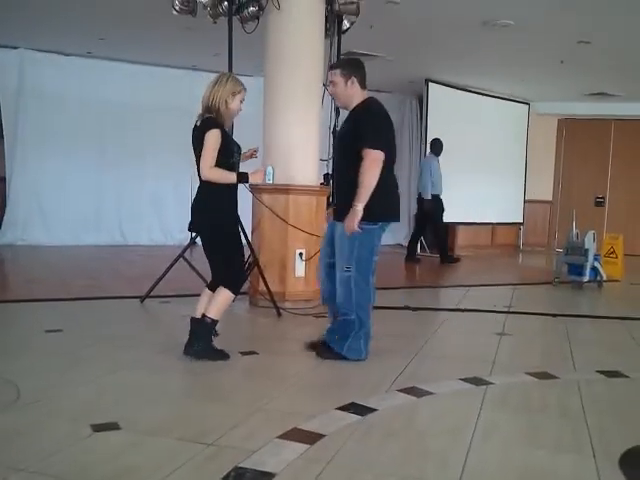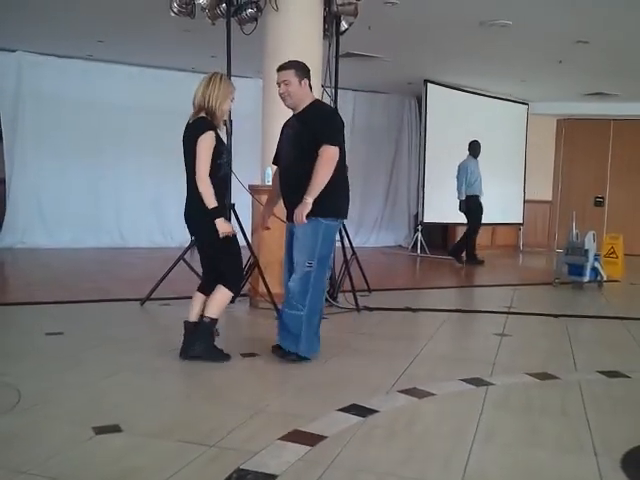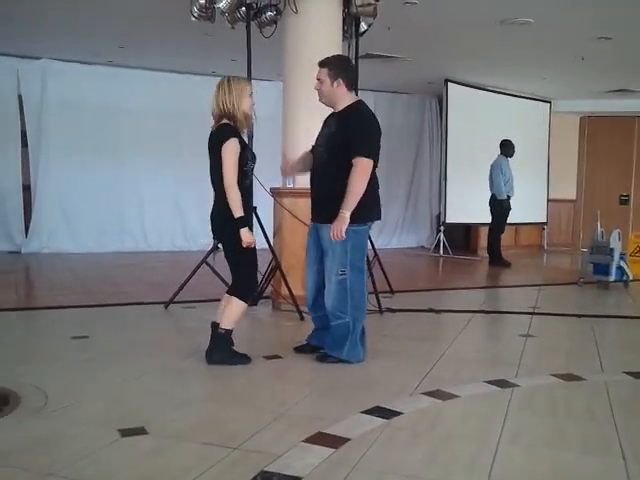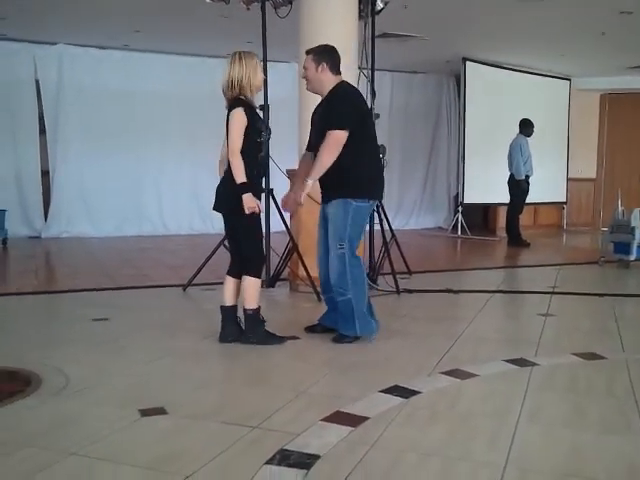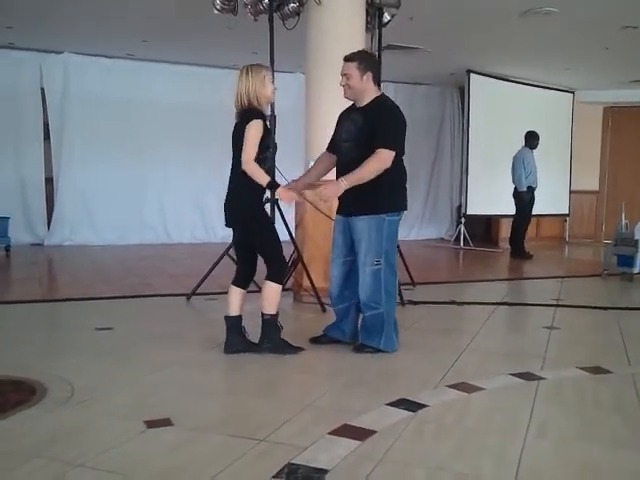
dt=1s
person 1, frame 1
left shoulder: (371, 114)
right shoulder: (358, 116)
left elbow: (373, 162)
left wrist: (357, 208)
left hip: (366, 212)
right hip: (347, 209)
left knee: (352, 276)
right knee: (331, 268)
left ankle: (351, 345)
right ankle: (337, 334)
person 1, frame 2
left shoulder: (324, 115)
right shoulder: (289, 125)
left elbow: (329, 157)
right elbow: (281, 170)
left wrist: (308, 199)
right wrist: (269, 205)
left hip: (321, 210)
right hip: (297, 211)
left knee: (306, 274)
right knee: (296, 276)
left ankle: (298, 341)
right ankle: (301, 338)
person 1, frame 3
left shoulder: (361, 119)
right shoulder: (332, 119)
left elbow: (362, 169)
left wrist: (345, 214)
right wrist: (296, 166)
left hip: (348, 217)
right hip: (322, 215)
left knee: (342, 281)
right knee: (316, 280)
left ankle: (346, 347)
right ankle: (323, 336)
person 1, frame 4
left shoulder: (344, 97)
right shoulder: (326, 104)
left elbow: (334, 143)
right elbow: (312, 153)
left wrist: (308, 182)
right wrist: (293, 190)
left hip: (354, 191)
right hip: (335, 192)
left knee: (342, 255)
right knee: (328, 257)
left ankle: (358, 323)
right ankle: (336, 317)
person 1, frame 5
left shoulder: (387, 112)
right shoulder: (347, 115)
left elbow: (383, 159)
right elbow: (331, 156)
left wrist: (341, 184)
right wrist: (300, 183)
left hip: (379, 208)
right hip: (349, 207)
left knee: (373, 271)
right knee: (341, 269)
left ankle: (379, 336)
right ankle: (343, 328)
person 2, frame 1
left shoulder: (204, 124)
right shoulder: (214, 126)
right elbow: (207, 171)
left wrist: (239, 158)
right wrist: (246, 177)
left hip: (209, 212)
right hip: (216, 214)
left knee: (220, 276)
right knee: (234, 276)
left ankle: (197, 338)
right ankle: (201, 338)
person 2, frame 2
left shoulder: (194, 125)
right shoulder: (206, 128)
right elbow: (202, 177)
right wrist: (218, 216)
left hip: (198, 213)
right hip: (207, 214)
left knee: (212, 276)
right knee: (233, 275)
left ankle: (191, 339)
right ankle: (203, 337)
person 2, frame 3
left shoulder: (220, 131)
right shoulder: (230, 134)
right elbow: (230, 185)
right wrist: (243, 225)
left hip: (226, 219)
right hip: (233, 220)
left knee: (241, 281)
right knee: (247, 283)
left ankle: (218, 342)
right ankle: (220, 346)
person 2, frame 4
left shoulder: (241, 106)
right shoulder: (241, 106)
right elbow: (234, 152)
right wrist: (245, 190)
left hip: (234, 193)
right hip: (240, 194)
left knee: (239, 260)
right knee: (254, 259)
left ankle: (230, 326)
right ankle: (254, 327)
person 2, frame 5
left shoulder: (244, 118)
right shoulder: (255, 117)
right elbow: (248, 161)
left wrist: (269, 186)
right wrist: (275, 186)
left hip: (238, 203)
right hip: (248, 204)
left knee: (245, 269)
right knee: (277, 264)
left ankle: (234, 337)
right ankle: (270, 335)
person 3, frame 1
left shoulder: (435, 161)
right shoulder: (428, 161)
right elbow: (425, 182)
left wrist: (437, 199)
right wrist: (427, 200)
left hip: (433, 198)
right hip: (428, 199)
left knee: (421, 228)
right knee: (439, 228)
left ankle: (411, 254)
right ankle: (445, 256)
person 3, frame 2
left shoulder: (475, 163)
right shoulder: (465, 164)
right elbow: (461, 184)
right wrist: (462, 201)
left hip: (475, 199)
right hip: (469, 199)
left knee: (475, 228)
right knee: (474, 227)
left ankle: (471, 256)
right ankle: (456, 251)
person 3, frame 3
left shoulder: (505, 162)
right shoulder: (499, 163)
right elbow: (498, 184)
left wrist: (505, 200)
right wrist: (504, 200)
left hip: (503, 200)
right hip: (499, 200)
left knee: (498, 229)
right knee: (496, 229)
left ankle: (496, 257)
right ankle: (495, 258)
person 3, frame 4
left shoulder: (523, 141)
right shoulder: (518, 142)
right elbow: (517, 163)
left wrist: (523, 180)
right wrist: (521, 180)
left hip: (521, 179)
right hip: (518, 180)
left knee: (515, 209)
right knee: (515, 210)
left ankle: (514, 237)
right ankle: (514, 238)
person 3, frame 5
left shoulder: (530, 154)
right shoulder: (521, 155)
right elbow: (519, 175)
left wrist: (529, 192)
right wrist: (522, 192)
left hip: (529, 191)
right hip: (523, 191)
left knee: (524, 221)
right knee: (521, 221)
left ankle: (518, 249)
right ankle: (517, 250)
